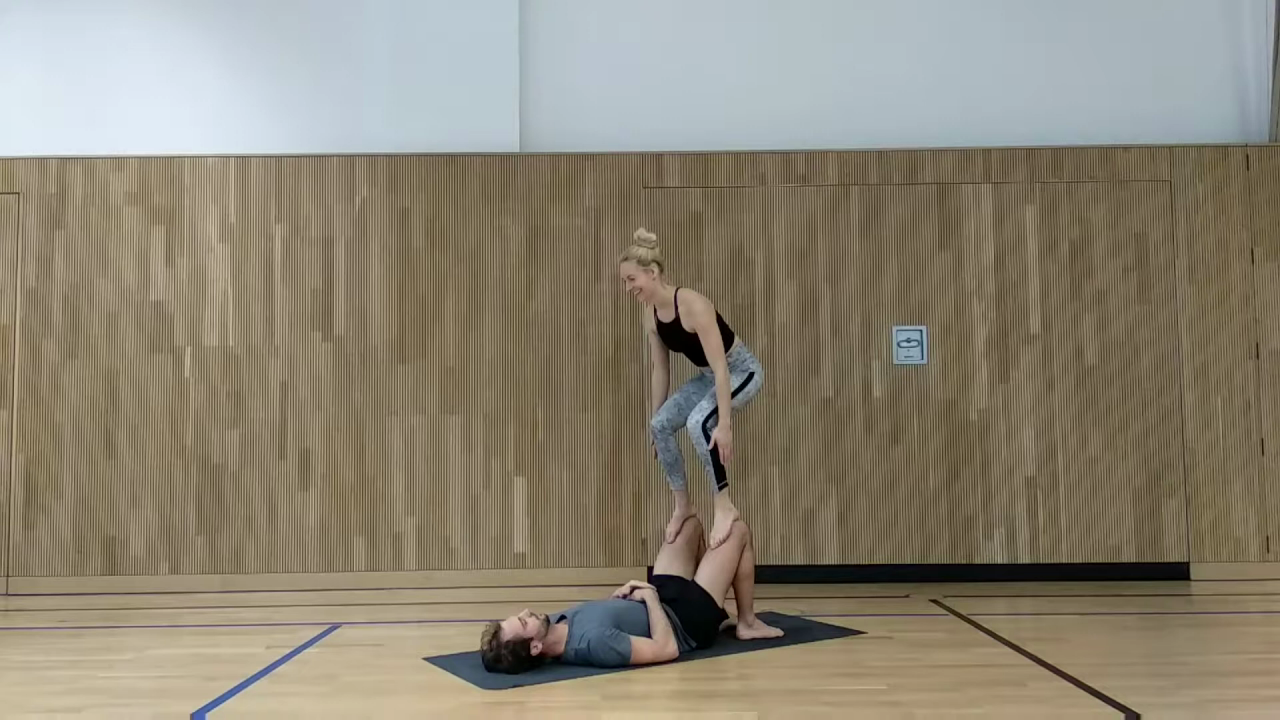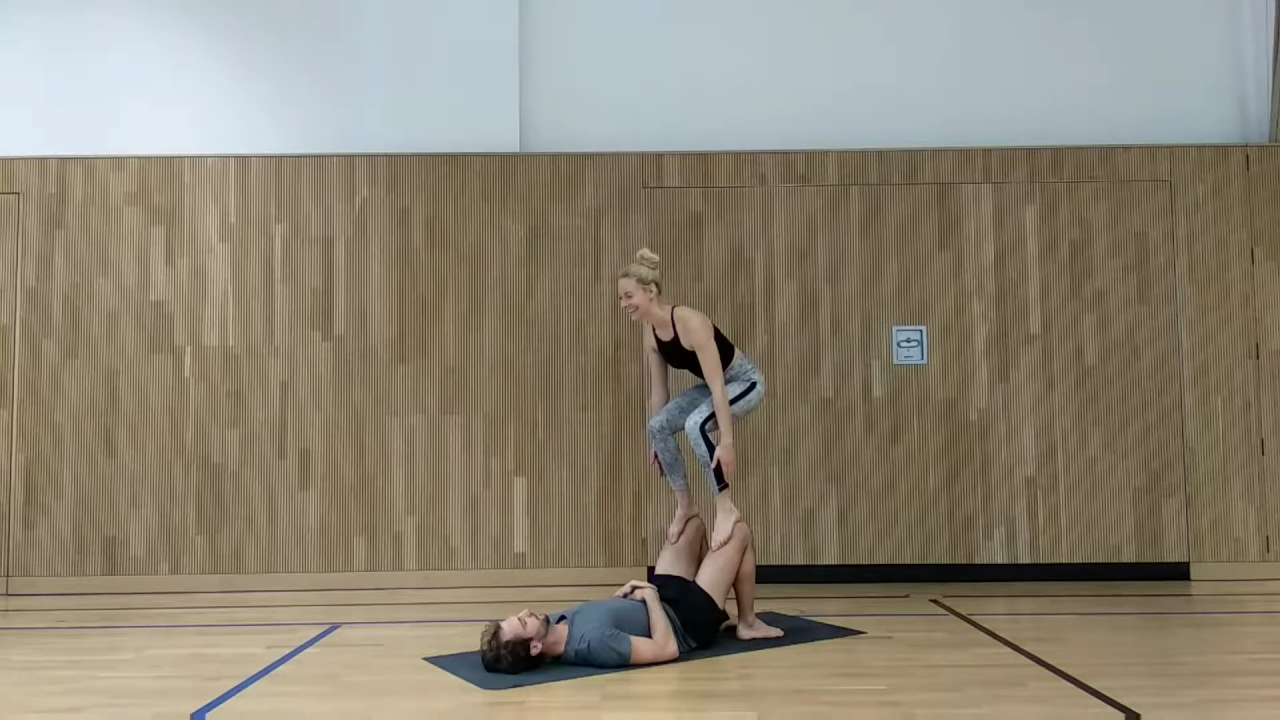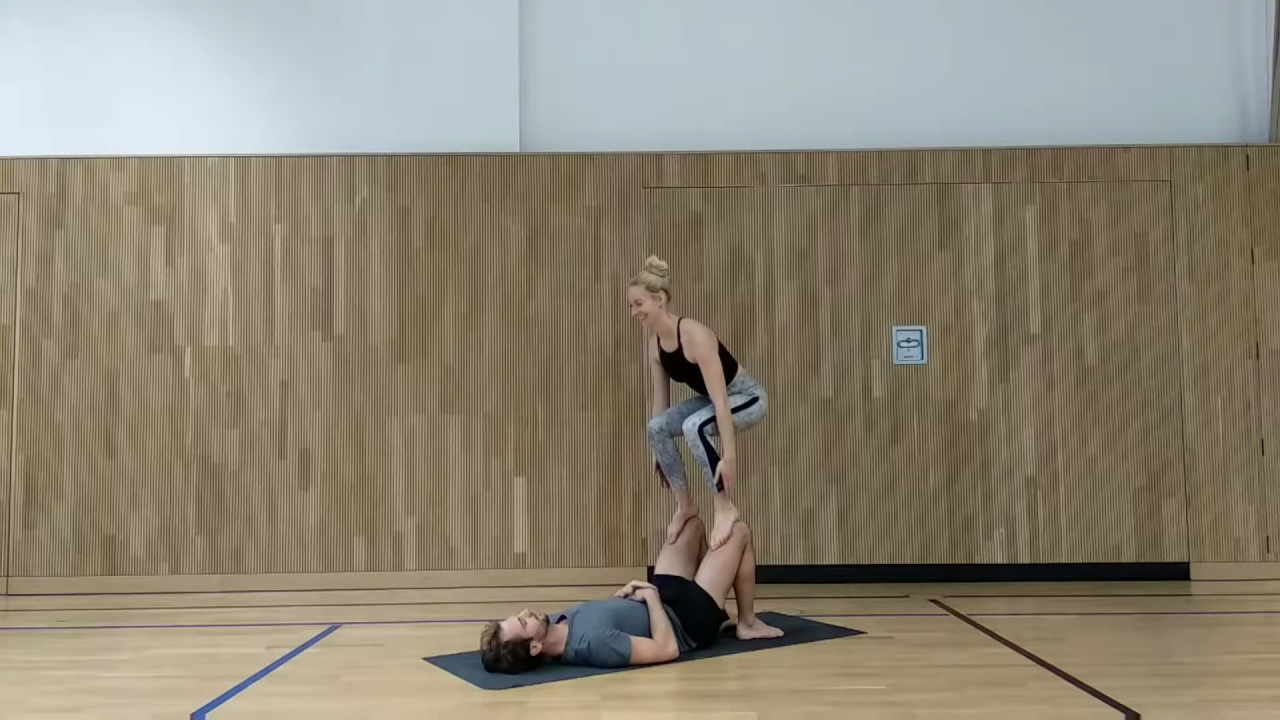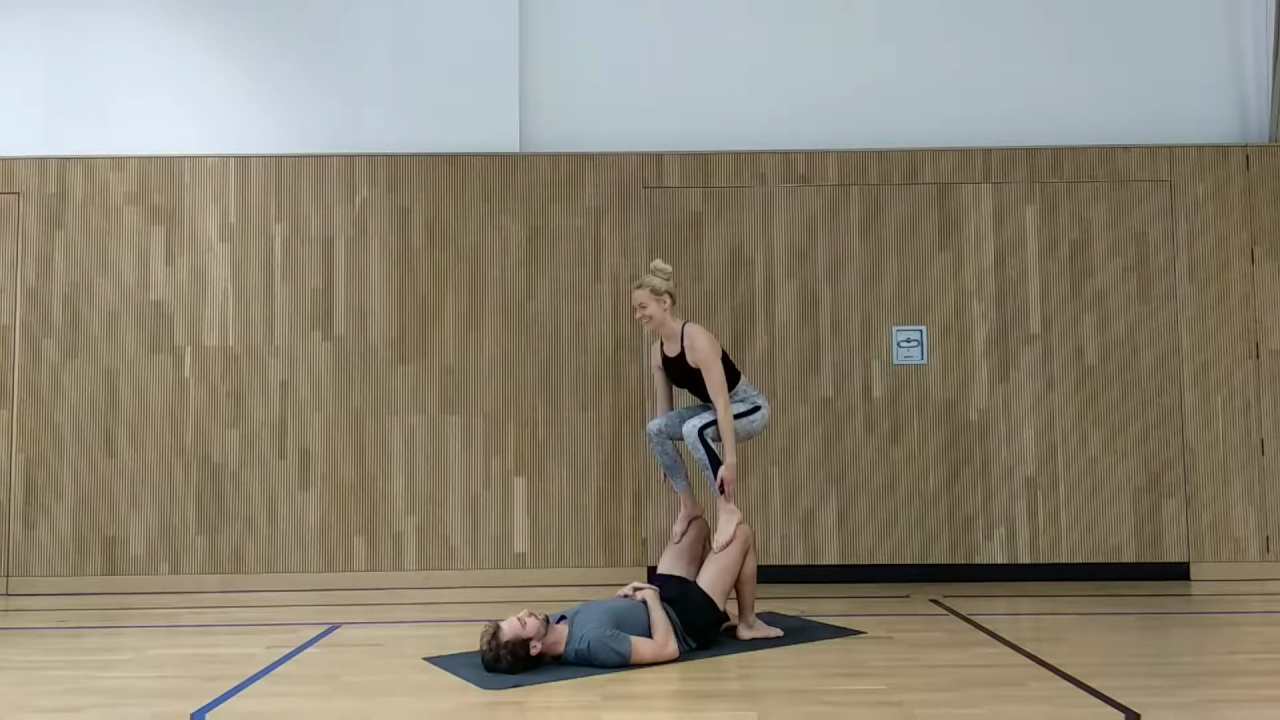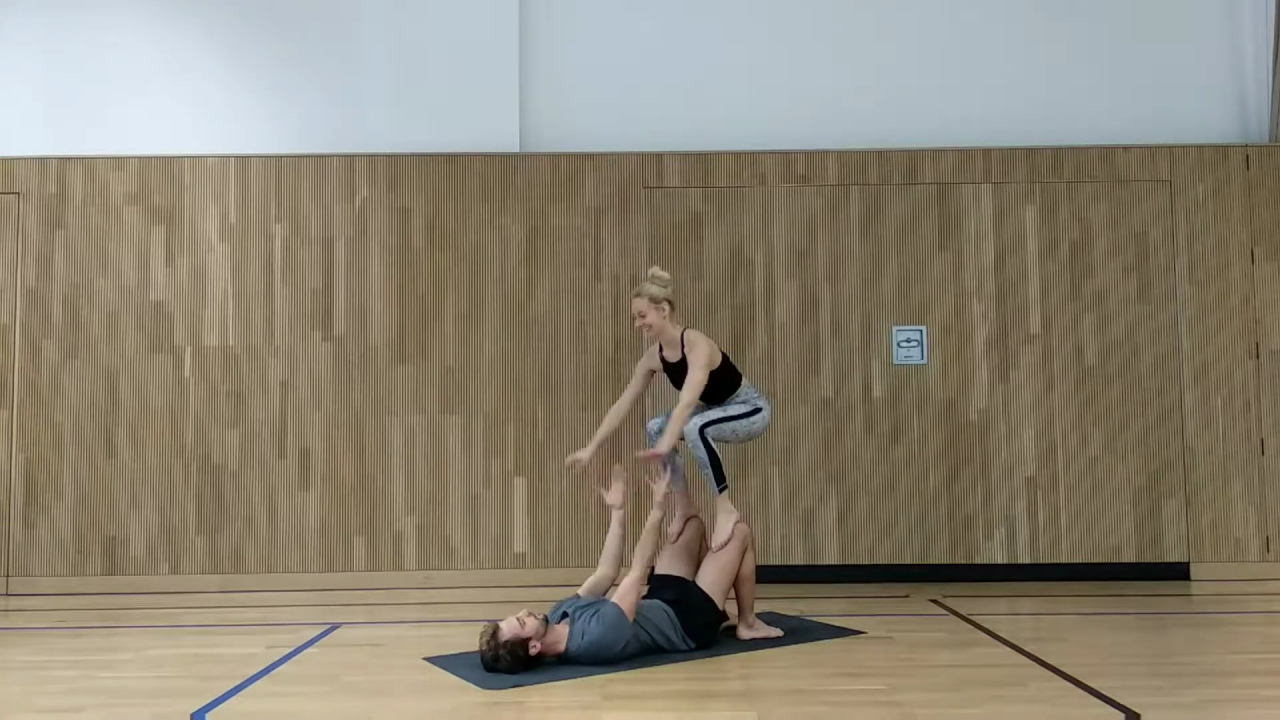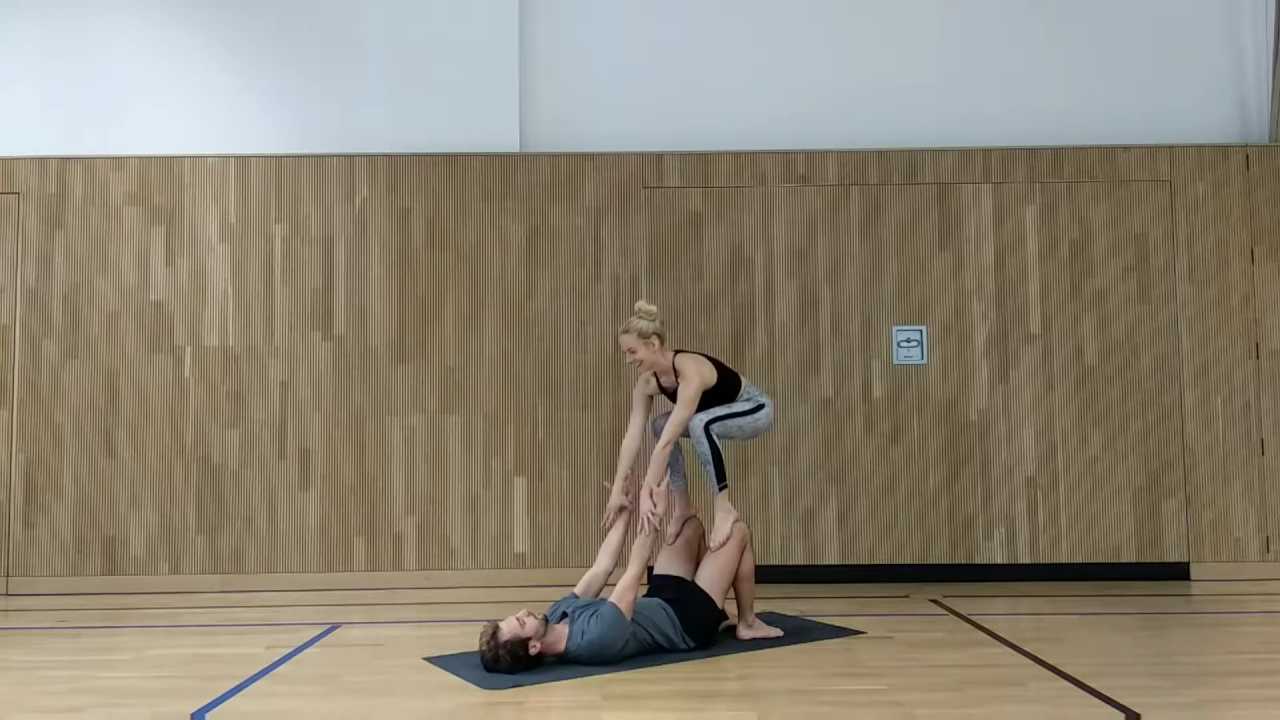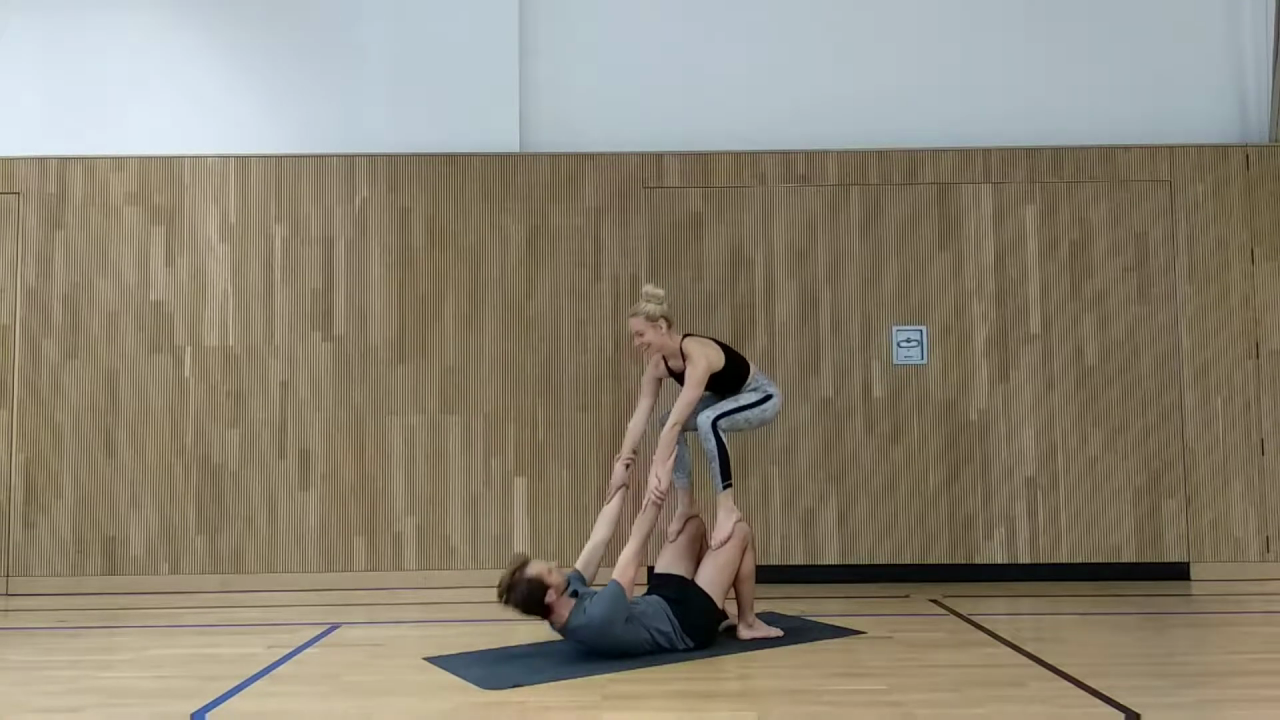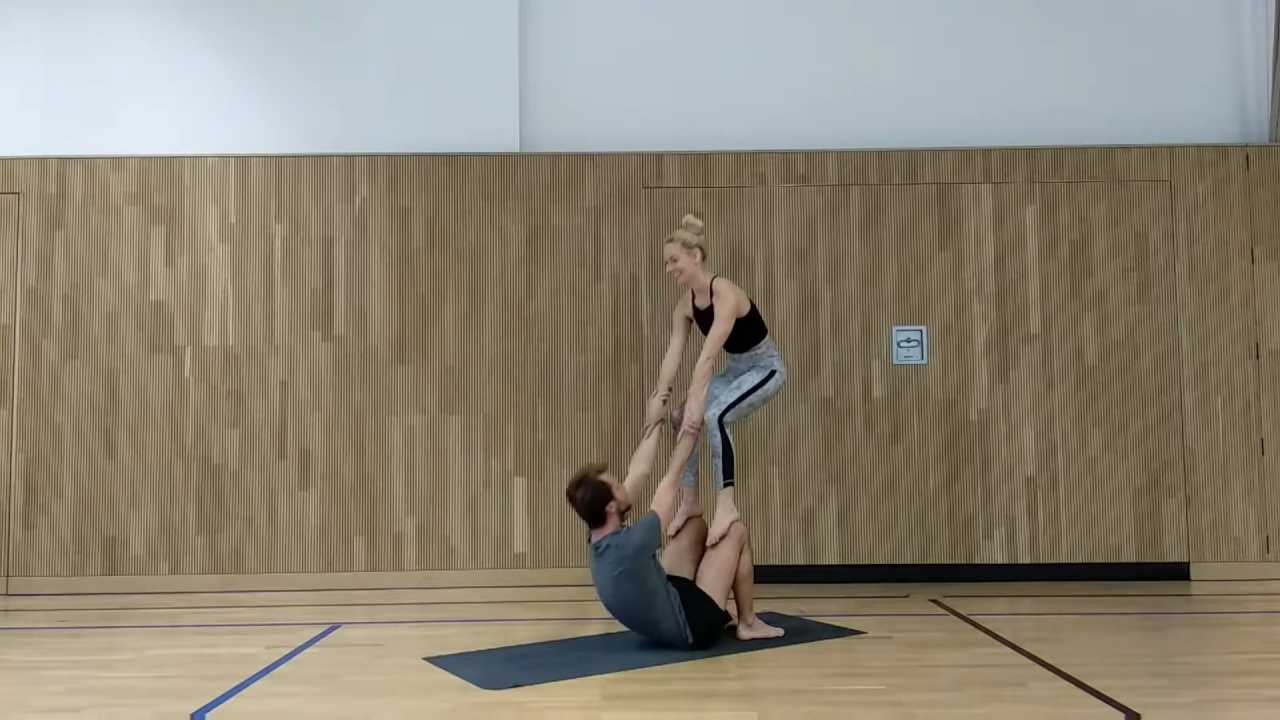
dt=0.7s
person 1, frame 1
left shoulder: (556, 624)
right shoulder: (591, 642)
right elbow: (667, 648)
left wrist: (617, 595)
right wrist: (649, 597)
left hip: (664, 603)
right hip: (687, 622)
left knee: (691, 523)
right knee: (738, 530)
left ankle: (717, 613)
right ankle: (747, 624)
person 1, frame 2
left shoulder: (554, 626)
right shoulder: (592, 642)
right elbow: (667, 649)
left wrist: (619, 595)
right wrist: (650, 598)
left hip: (665, 603)
right hip: (688, 622)
left knee: (695, 524)
right knee: (740, 532)
left ankle: (716, 612)
right ankle: (748, 624)
person 1, frame 3
left shoulder: (554, 625)
right shoulder: (591, 643)
right elbow: (668, 648)
left wrist: (620, 595)
right wrist: (651, 598)
left hip: (665, 603)
right hip: (689, 623)
left knee: (693, 524)
right knee: (739, 532)
left ankle: (718, 612)
right ankle: (748, 624)
person 1, frame 4
left shoulder: (556, 625)
right shoulder: (591, 643)
right elbow: (668, 649)
left wrist: (621, 595)
right wrist: (652, 599)
left hip: (665, 605)
right hip: (689, 622)
left knee: (698, 525)
right knee: (742, 533)
left ankle: (718, 611)
right ankle: (748, 624)
person 1, frame 5
left shoulder: (558, 617)
right shoulder: (597, 639)
left elbow: (606, 572)
right elbow: (638, 574)
left wrist: (617, 512)
right wrist: (657, 509)
left hip: (661, 605)
right hip: (689, 623)
left knee: (694, 524)
right knee: (740, 533)
left ankle: (719, 613)
right ankle: (748, 624)
person 1, frame 6
left shoulder: (558, 616)
right shoulder: (596, 639)
left elbow: (601, 567)
right elbow: (634, 572)
left wrist: (625, 512)
left hip: (661, 603)
right hip: (688, 623)
left knee: (692, 525)
right knee: (738, 532)
left ankle: (718, 612)
right ankle: (748, 623)
person 1, frame 7
left shoulder: (565, 607)
right shoulder: (595, 619)
left elbow: (598, 540)
right elbow: (634, 550)
left wrist: (619, 486)
right wrist: (656, 496)
left hip: (659, 605)
right hip: (686, 627)
left knee: (694, 524)
right knee: (740, 532)
left ankle: (717, 615)
right ankle: (747, 624)
person 1, frame 8
left shoulder: (600, 540)
right shoulder: (631, 546)
left elbow: (638, 473)
right elbow: (669, 485)
left wrist: (656, 423)
right wrist: (690, 432)
left hip: (673, 605)
right hip: (691, 628)
left knee: (696, 524)
right knee: (736, 532)
left ankle: (721, 610)
right ankle: (748, 624)
person 2, frame 1
left shoulder: (692, 305)
right shoulder: (651, 318)
left elbow: (721, 367)
right elbow: (659, 371)
left wrist: (724, 424)
right wrist: (655, 416)
left hip: (741, 370)
right hip: (707, 376)
left knee: (698, 423)
right knee: (660, 425)
left ankle: (724, 507)
right ankle: (681, 505)
person 2, frame 2
left shoulder: (690, 322)
right shoulder: (650, 335)
left elbow: (717, 385)
right elbow: (658, 389)
left wrist: (727, 441)
right wrist: (656, 442)
left hip: (744, 380)
right hip: (713, 385)
left knee: (695, 424)
right knee: (659, 425)
left ankle: (726, 508)
right ankle: (684, 505)
person 2, frame 3
left shoulder: (694, 335)
right shoulder: (654, 345)
left elbow: (721, 401)
right elbow: (660, 401)
left wrist: (729, 456)
right wrist: (661, 454)
left hip: (747, 397)
right hip: (713, 400)
left knee: (694, 426)
right knee: (655, 427)
left ankle: (724, 508)
right ankle: (684, 506)
person 2, frame 4
left shoulder: (697, 340)
right shoulder: (657, 351)
left elbow: (723, 404)
right elbow: (663, 408)
left wrist: (730, 460)
right wrist: (668, 463)
left hip: (749, 407)
right hip: (714, 409)
left knee: (694, 429)
right knee: (656, 429)
left ankle: (727, 509)
right ankle: (689, 505)
person 2, frame 5
left shoulder: (697, 345)
right shoulder: (654, 357)
left elbow: (687, 403)
right elbow: (623, 403)
left wrist: (667, 443)
right wrist: (591, 447)
left hip: (752, 409)
right hip: (718, 409)
left knee: (695, 426)
right knee: (656, 427)
left ankle: (725, 508)
right ankle: (683, 505)
person 2, frame 6
left shoulder: (690, 371)
right shoulder: (647, 382)
left elbow: (667, 442)
right elbow: (632, 435)
left wrist: (647, 494)
right wrist: (617, 490)
left hip: (754, 408)
right hip: (723, 411)
left knee: (700, 423)
right knee: (660, 425)
left ankle: (724, 508)
right ankle: (682, 506)
person 2, frame 7
left shoulder: (697, 355)
right shoulder: (657, 364)
left elbow: (676, 421)
right elbow: (639, 416)
right wrist: (621, 464)
left hip: (761, 395)
right hip: (727, 397)
left knee: (707, 421)
right knee: (669, 424)
left ankle: (727, 509)
right ankle: (686, 505)
person 2, frame 8
left shoulder: (725, 294)
right shoulder: (685, 305)
left elbow: (707, 357)
right elbow: (673, 354)
left wrist: (695, 401)
right wrist: (659, 398)
left hip: (765, 368)
right hip: (735, 370)
left knee: (713, 416)
right knee: (687, 419)
left ankle: (727, 506)
right ankle: (690, 503)
